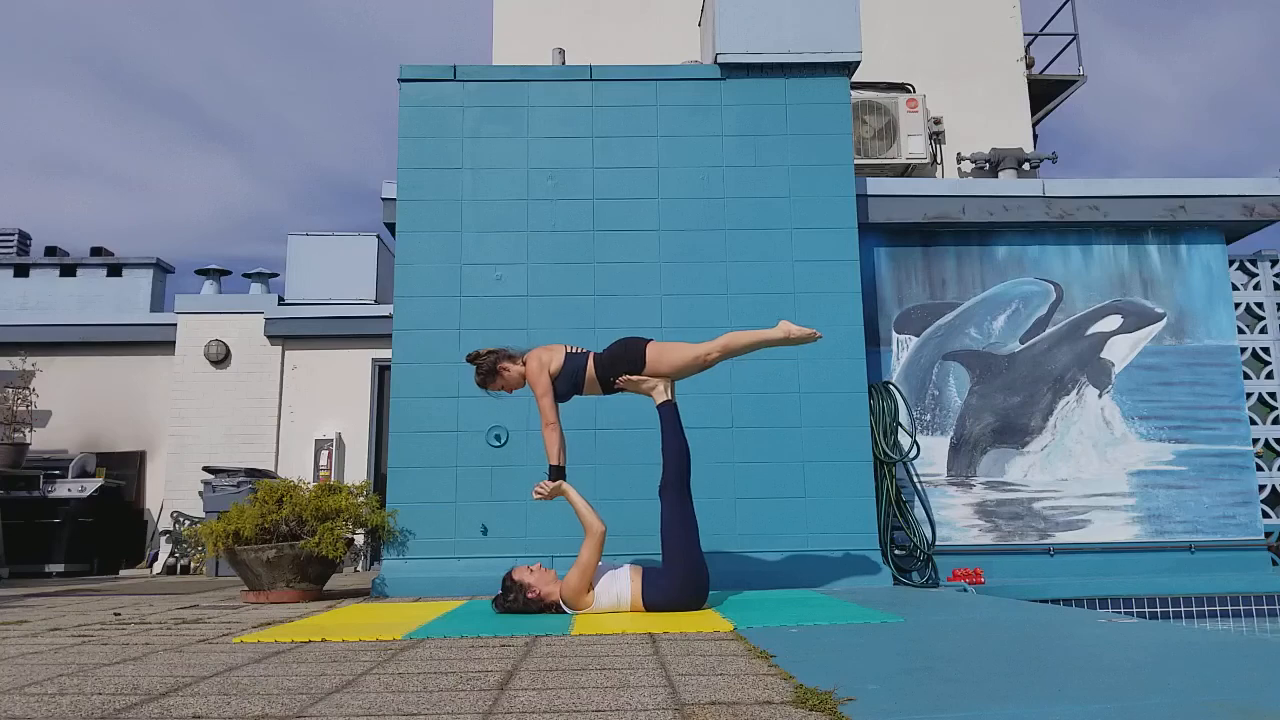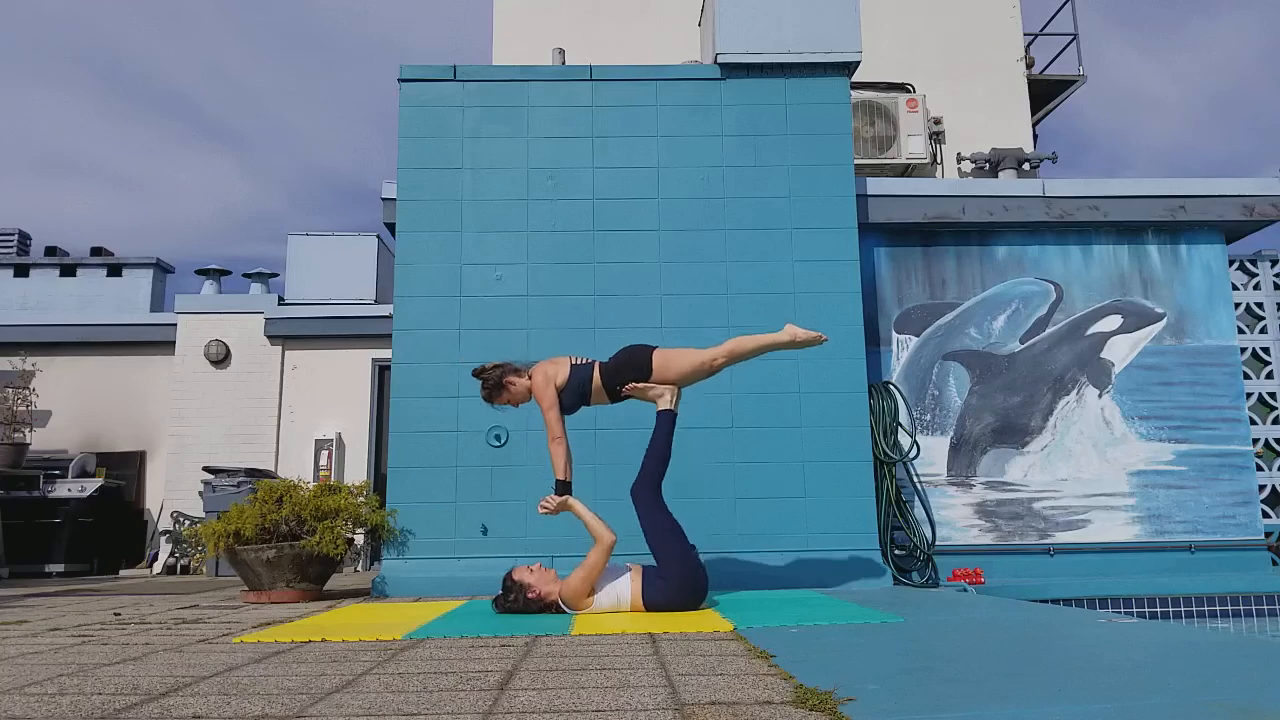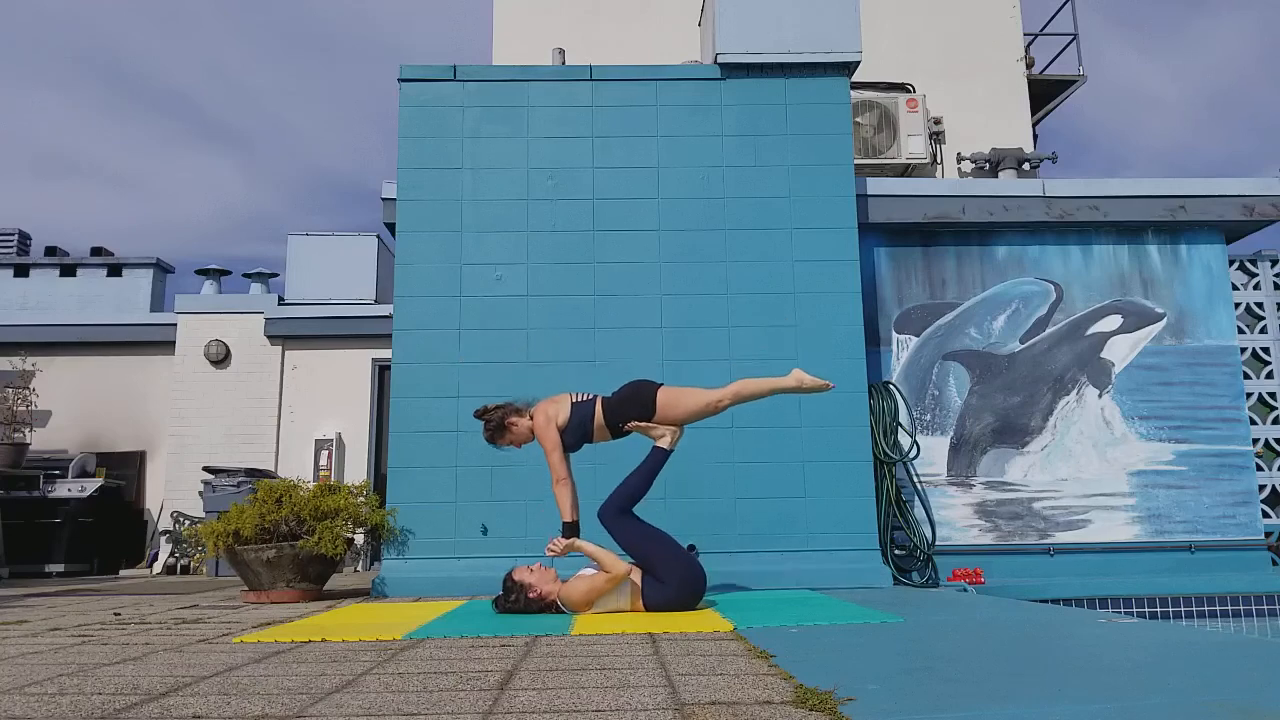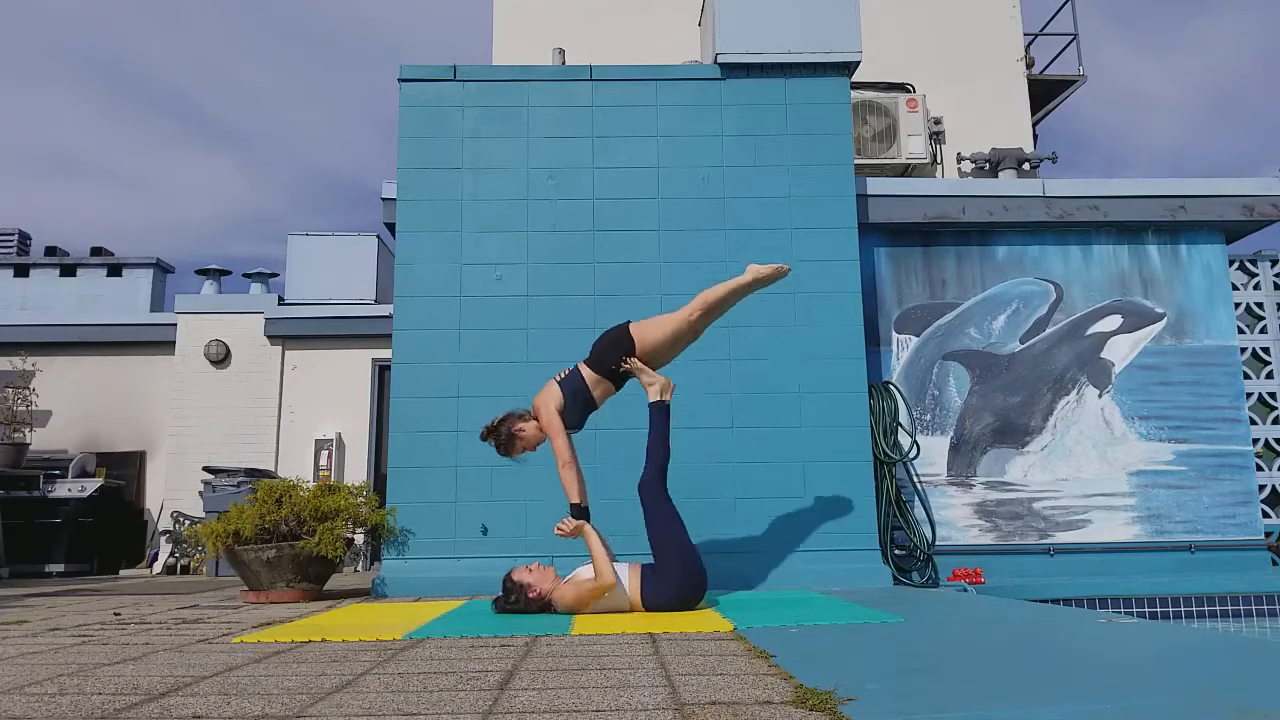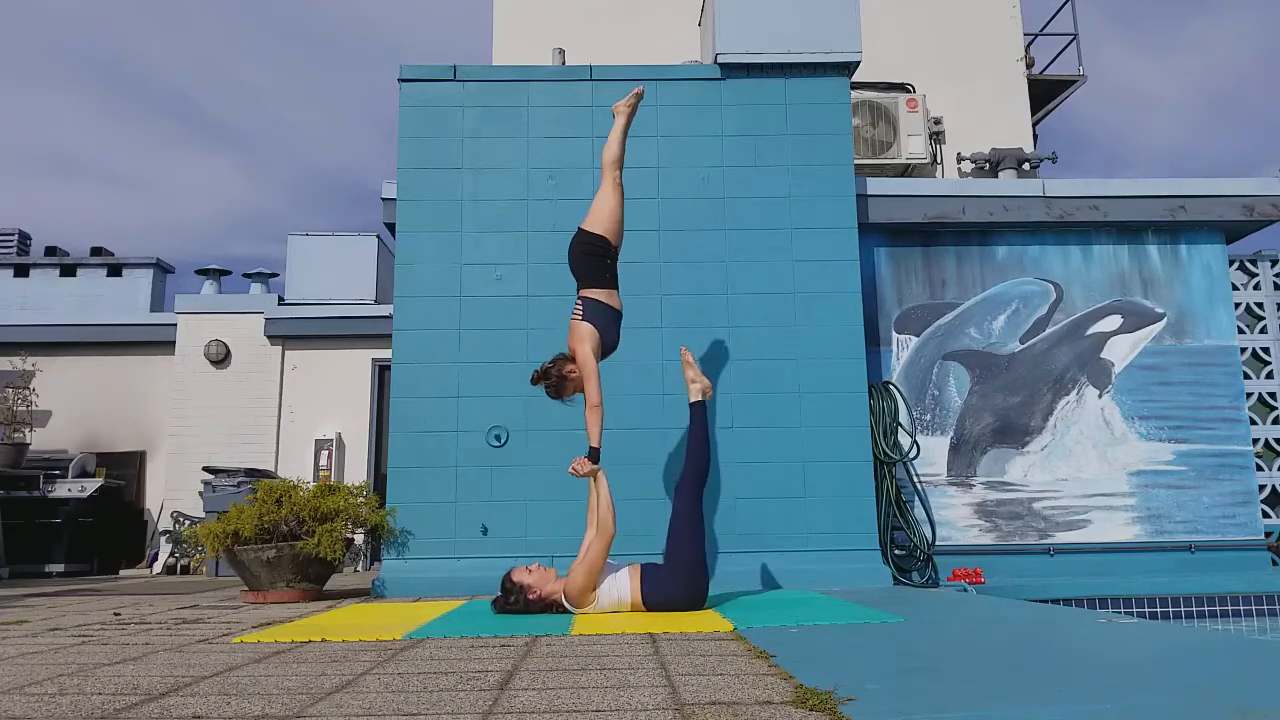
dt=0.5s
person 1, frame 1
left shoulder: (534, 365)
right shoulder: (540, 364)
left elbow: (550, 424)
right elbow: (554, 425)
left wrist: (555, 475)
right wrist: (558, 475)
left hip: (628, 362)
right hip: (625, 367)
left knee: (708, 353)
right knee: (707, 355)
left ankle: (779, 334)
right ankle: (778, 332)
person 1, frame 2
left shoulder: (539, 379)
right shoulder: (547, 377)
left elbow: (556, 439)
right elbow: (560, 439)
left wrist: (561, 488)
right wrist: (565, 487)
left hip: (634, 370)
right hip: (632, 375)
left knee: (715, 359)
right knee: (714, 363)
left ankle: (786, 336)
right ankle: (786, 336)
person 1, frame 3
left shoulder: (541, 418)
right shoulder: (550, 416)
left elbow: (561, 480)
right elbow: (566, 480)
left wrist: (569, 531)
right wrist: (572, 528)
left hip: (635, 406)
right hip: (632, 409)
left knee: (719, 398)
right knee: (718, 399)
left ankle: (790, 382)
right ankle: (790, 380)
person 1, frame 4
left shoulder: (545, 410)
right shoulder: (551, 417)
left elbow: (568, 471)
right elbow: (571, 471)
left wrist: (577, 512)
right wrist: (581, 512)
left hip: (620, 350)
right hip: (621, 360)
left knee: (691, 318)
right knee: (691, 320)
left ankle: (751, 277)
right ankle: (751, 277)
person 1, frame 5
left shoulder: (583, 351)
right shoulder: (583, 351)
left elbow: (594, 404)
left wrist: (593, 453)
right wrist: (593, 454)
left hip: (593, 254)
right hip: (595, 257)
left knee: (612, 180)
right knee: (612, 181)
left ankle: (624, 115)
person 2, frame 1
left shoulder: (570, 595)
right shoulder: (571, 593)
right elbow: (597, 531)
right wrist: (566, 490)
left hip: (678, 587)
right hip: (682, 589)
right knee: (673, 489)
right ankle: (663, 399)
person 2, frame 2
left shoulder: (571, 593)
right shoulder: (571, 593)
right elbow: (607, 540)
right wrist: (571, 503)
left hip: (677, 587)
right hip: (681, 587)
right knee: (643, 491)
left ankle: (665, 405)
right ankle: (666, 406)
person 2, frame 3
left shoulder: (572, 590)
right shoulder: (571, 595)
right elbow: (620, 569)
right wrist: (577, 544)
left hip: (678, 584)
right hip: (680, 585)
left knee: (612, 513)
right knee: (613, 512)
left ankle: (664, 443)
right ankle: (664, 444)
person 2, frame 4
left shoulder: (569, 587)
right shoulder: (565, 598)
left elbow: (608, 568)
right elbow: (608, 582)
left wrist: (587, 530)
right wrist: (586, 530)
left hip: (675, 588)
right hip: (678, 588)
right knee: (651, 487)
right ankle: (656, 398)
person 2, frame 5
left shoulder: (574, 583)
right shoulder: (574, 592)
left elbow: (593, 528)
right elbow: (606, 532)
left wrist: (593, 478)
right wrist: (598, 476)
left hip: (677, 587)
right hip: (680, 589)
right knee: (687, 490)
right ankle: (695, 396)
